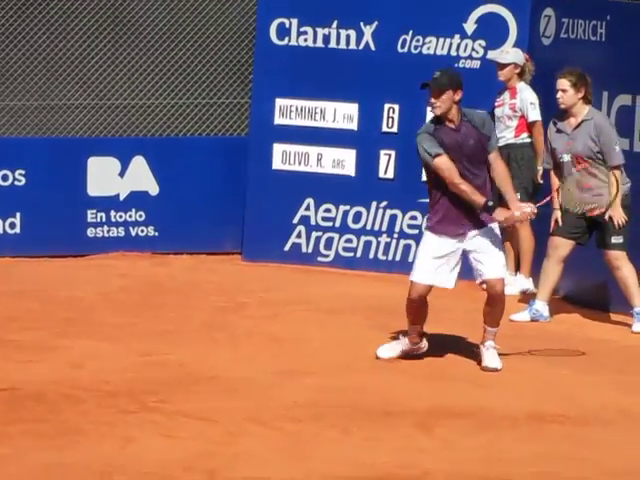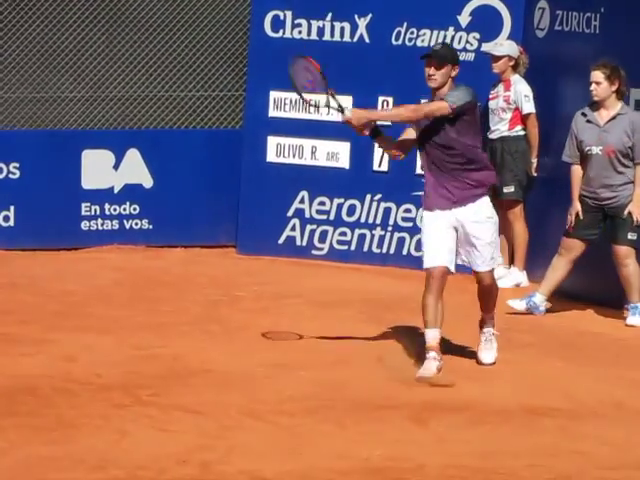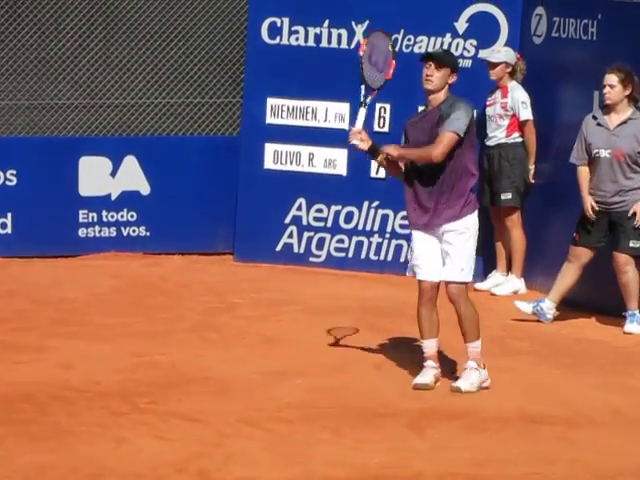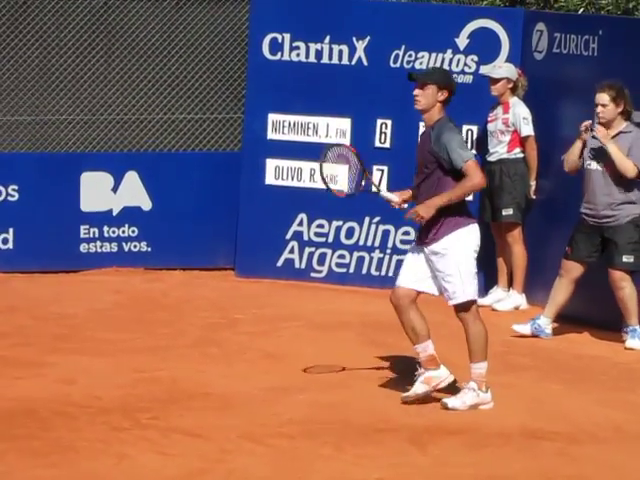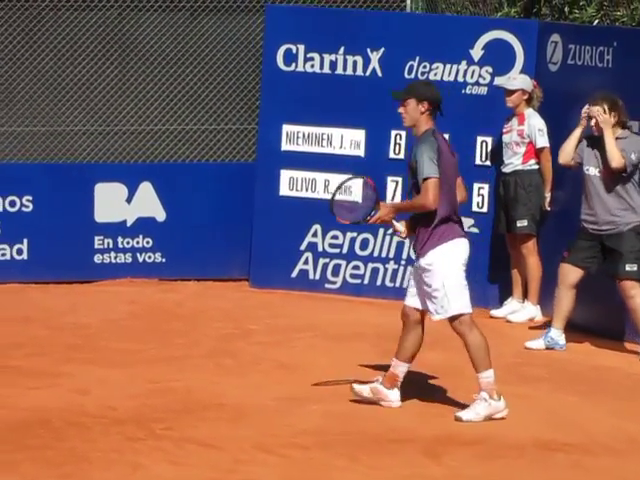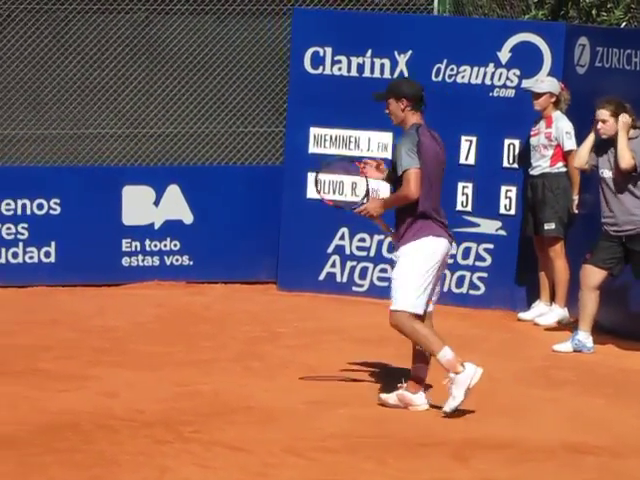
dt=0.3s
person 1, frame 1
left shoulder: (482, 122)
right shoulder: (427, 137)
left elbow: (497, 165)
right elbow: (453, 180)
left wrist: (513, 202)
right wrist: (491, 209)
left hip: (482, 225)
right hip: (442, 227)
left knee: (496, 287)
right knee: (417, 292)
left ankle: (489, 343)
right ankle: (413, 338)
person 1, frame 2
left shoulder: (464, 96)
right shoulder: (417, 117)
left elbow: (421, 111)
right elbow: (398, 149)
left wrist: (369, 114)
right wrist: (372, 131)
left hip: (474, 204)
right hip: (438, 206)
left knee: (485, 279)
right knee: (436, 278)
left ankle: (487, 331)
right ankle: (432, 354)
person 1, frame 3
left shoulder: (458, 110)
right shoulder: (414, 121)
left elbow: (436, 153)
right elbow: (405, 171)
left wrist: (396, 153)
right wrist: (371, 148)
left hip: (457, 217)
right hip: (424, 220)
left knee: (456, 290)
right knee: (426, 290)
left ankle: (476, 366)
right ankle: (432, 364)
person 1, frame 4
left shoulder: (445, 133)
right shoulder: (429, 134)
left elbow: (477, 179)
left wrist: (433, 203)
right wrist: (413, 193)
left hip: (454, 234)
right hip: (428, 237)
left knee: (465, 309)
right knee: (401, 297)
left ankle: (480, 387)
right ankle: (432, 369)
person 1, frame 5
left shoulder: (424, 146)
right shoulder: (441, 145)
left elbow: (428, 200)
right elbow: (458, 194)
left wrist: (393, 210)
right wrist: (406, 214)
left hip: (441, 247)
right hip: (429, 247)
left knee: (461, 320)
right knee: (411, 316)
left ankle: (491, 397)
right ankle: (388, 386)
person 1, frame 6
left shoulder: (408, 140)
right shoulder: (433, 140)
left elbow: (412, 191)
left wrist: (382, 204)
right wrist: (386, 176)
left hip: (419, 241)
right hip: (436, 237)
left knee: (401, 318)
right knee: (418, 316)
left ankle: (459, 370)
right ankle: (413, 390)
person 2, frame 1
left shoulder: (600, 123)
right shoulder: (555, 127)
left elbow: (616, 166)
right elbow: (554, 170)
left wrist: (616, 204)
right wrist: (556, 206)
left hip: (609, 203)
left knee: (615, 257)
right knee: (554, 249)
right ankle: (539, 307)
person 2, frame 2
right shoulder: (580, 119)
right elbow: (576, 163)
right wrist: (575, 199)
right hip: (590, 199)
right knee: (567, 249)
right ankle: (538, 300)
person 2, frame 3
right shoulder: (591, 121)
right elbow: (581, 162)
right wrist: (585, 196)
right hip: (597, 205)
right knee: (576, 256)
right ankle: (546, 307)
person 2, frame 4
right shoulder: (590, 135)
right elbow: (568, 166)
left wrist: (608, 142)
right wrist: (581, 139)
right hip: (590, 218)
right knee: (568, 271)
right ankle: (543, 323)
person 2, frame 5
right shoulder: (589, 143)
left elbow: (617, 163)
right elbow: (563, 159)
left wrist: (607, 130)
right wrist: (580, 127)
right hip: (591, 228)
right knee: (566, 276)
right ankle: (555, 335)
person 2, frame 6
right shoulder: (603, 147)
right elbow: (579, 163)
right wrist: (594, 133)
right hip: (613, 232)
right knee: (588, 277)
right ankle: (583, 338)
person 3, frame 1
left shoulder: (525, 93)
right shoulder: (502, 95)
left elbow: (538, 131)
right elbow: (500, 128)
left wrist: (539, 165)
right wrist: (497, 156)
left hip: (519, 156)
right hip: (501, 155)
left knee: (520, 219)
left ankle: (525, 278)
right ankle: (509, 273)
person 3, frame 2
left shoulder: (519, 86)
right shoulder: (496, 87)
left elbow: (532, 124)
right elbow: (494, 120)
left wrist: (533, 158)
right wrist: (492, 150)
left hip: (513, 149)
right hip: (494, 148)
left knee: (514, 213)
right knee: (500, 212)
left ankle: (519, 272)
right ankle: (503, 266)
person 3, frame 3
left shoulder: (517, 93)
right shoulder: (493, 94)
left elbow: (529, 130)
right elbow: (491, 127)
left wrist: (530, 165)
right wrist: (489, 156)
left hip: (510, 155)
right hip: (491, 155)
left knee: (511, 220)
right knee: (497, 219)
left ankle: (517, 279)
right ankle: (500, 273)
person 3, frame 4
left shoulder: (518, 109)
right shoulder: (494, 110)
left elbow: (530, 146)
right elbow: (491, 143)
left wrist: (532, 180)
right wrist: (489, 170)
left hip: (512, 171)
right hip: (493, 170)
left knee: (513, 235)
right knee: (498, 235)
left ankle: (518, 294)
right ankle: (502, 288)
person 3, frame 5
left shoulder: (533, 120)
right shoulder: (510, 121)
left elbow: (545, 157)
right elbow: (508, 154)
left wrist: (546, 192)
right wrist: (506, 181)
left hip: (526, 183)
right hip: (507, 182)
left knee: (527, 247)
right knee: (513, 246)
left ankle: (533, 306)
right ankle: (516, 300)
person 3, frame 6
left shoulder: (561, 123)
right shoulder: (538, 124)
left elbow: (573, 160)
right elbow: (536, 157)
left wrist: (574, 194)
right wrist: (533, 183)
left hip: (554, 185)
right hip: (535, 185)
left knee: (555, 250)
right knee: (540, 249)
left ankle: (560, 308)
right ankle: (544, 302)
